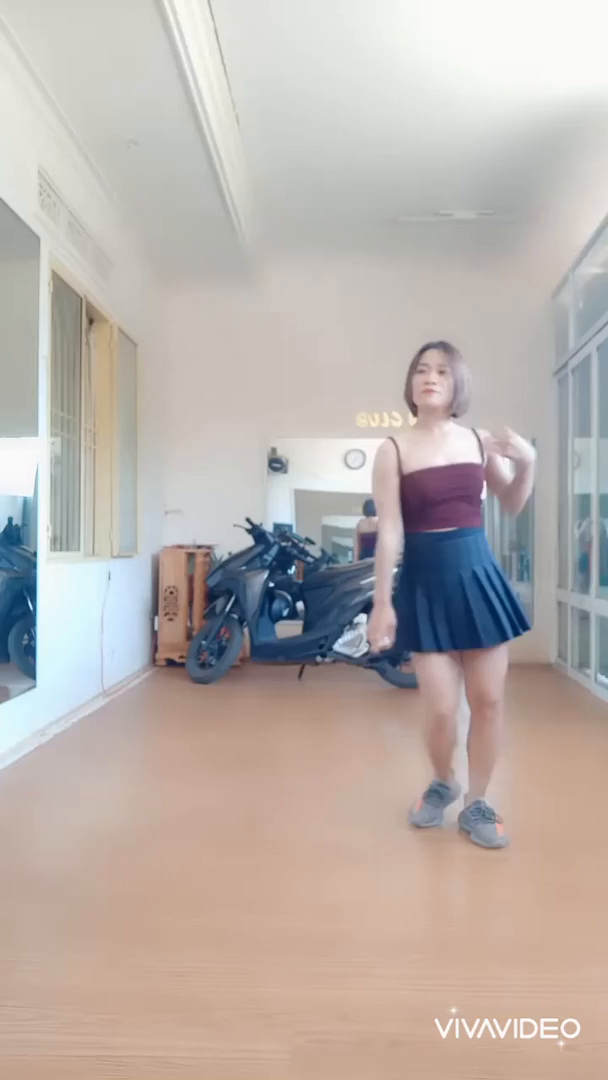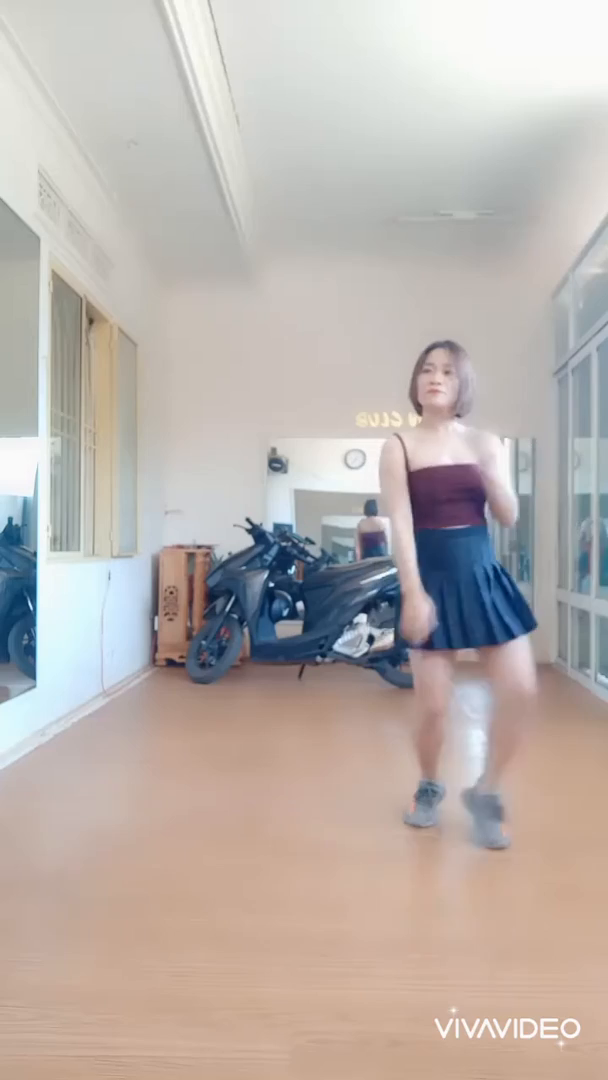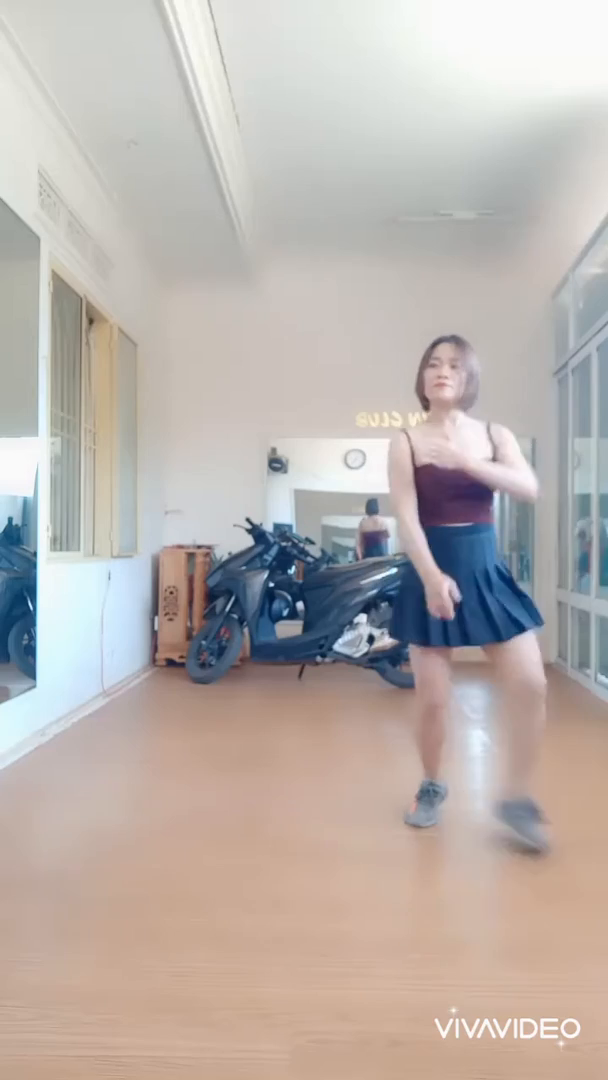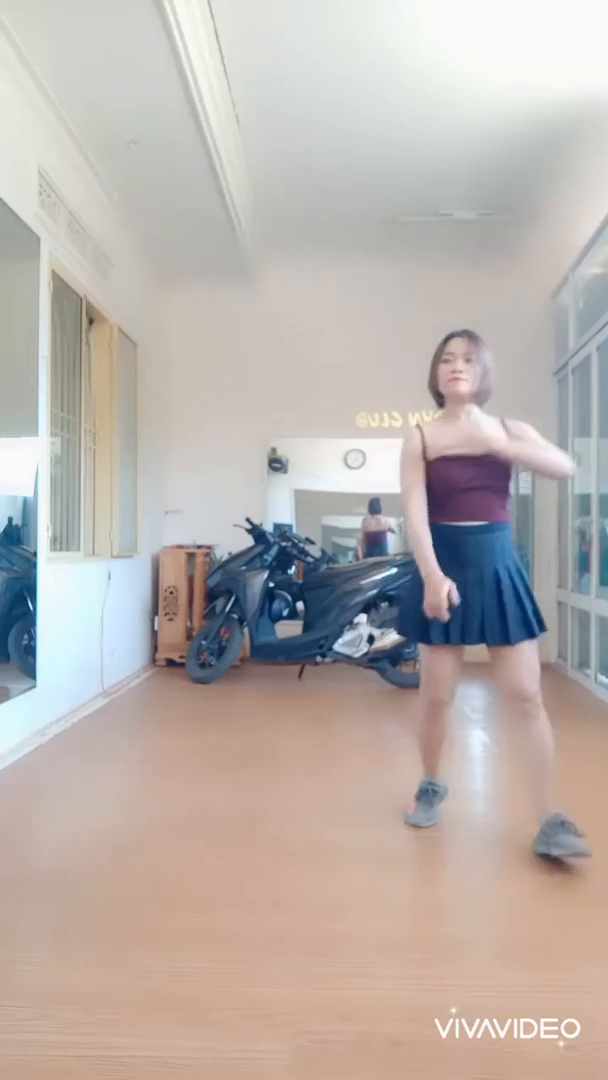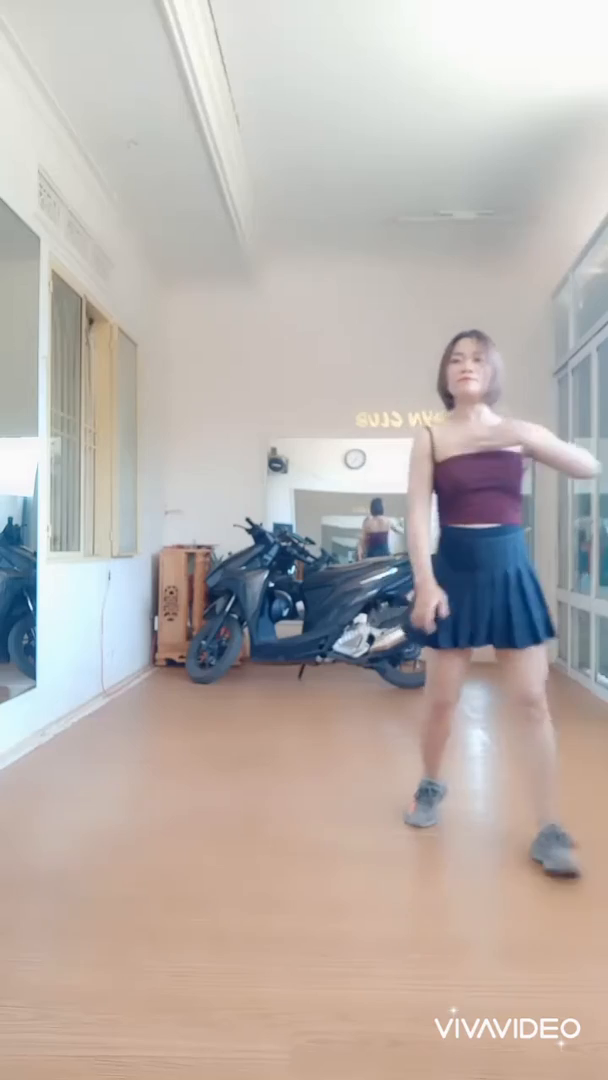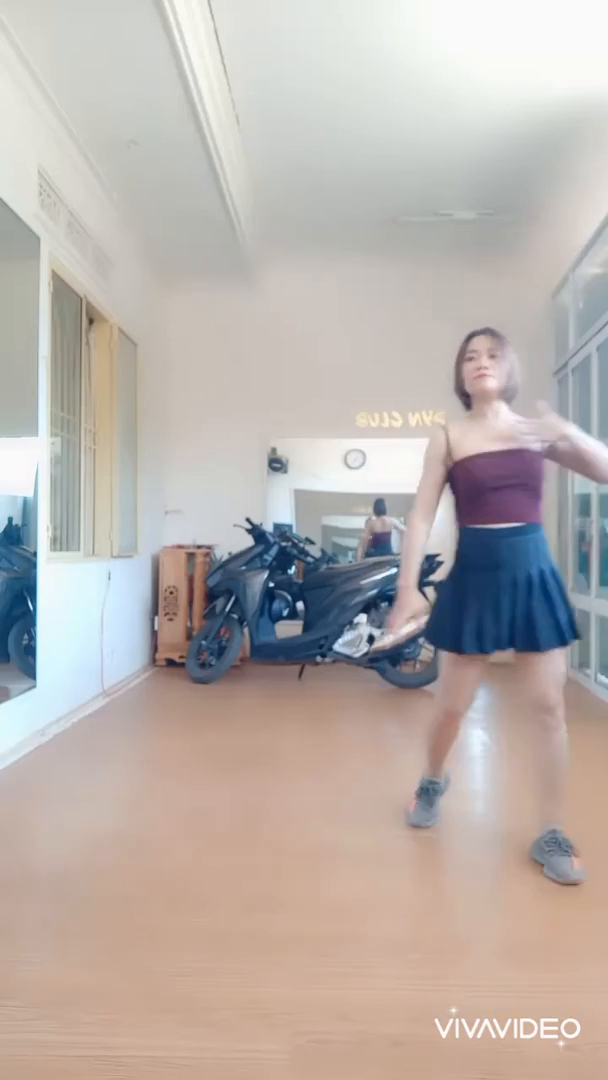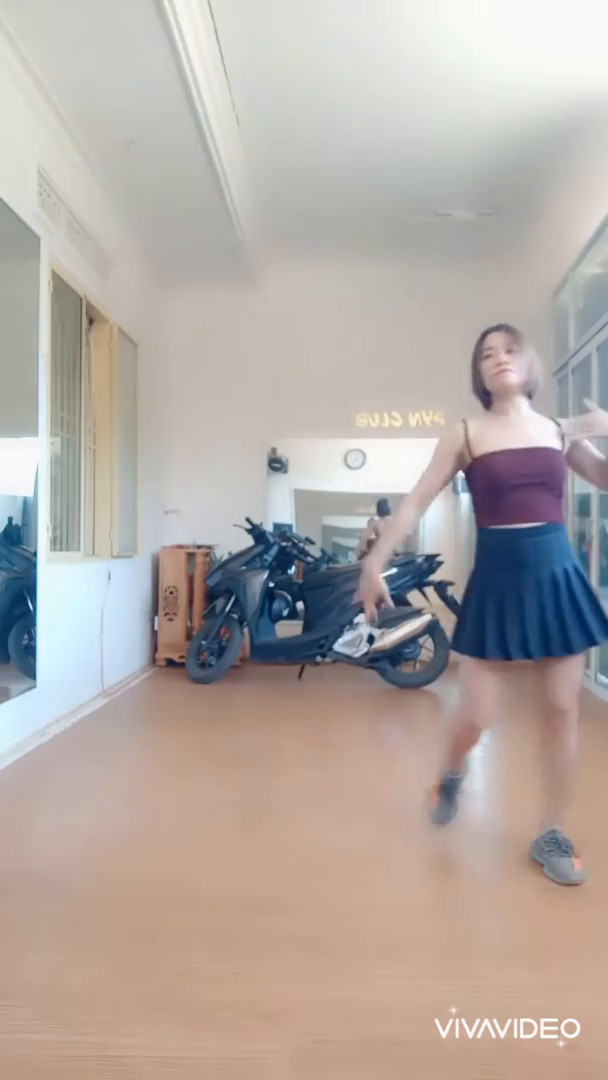
dt=0.1s
person 1, frame 1
left shoulder: (480, 442)
right shoulder: (392, 451)
left elbow: (514, 507)
right elbow: (388, 531)
left wrist: (526, 463)
right wrist: (382, 602)
left hip: (478, 577)
right hip: (423, 584)
left knee: (489, 700)
right knee: (442, 709)
left ankle: (477, 802)
right ankle: (440, 783)
person 1, frame 2
left shoulder: (486, 442)
right shoulder: (398, 448)
left elbow: (509, 516)
right elbow: (400, 527)
left wrist: (490, 472)
right wrist: (412, 594)
left hip: (482, 575)
right hip: (430, 580)
left knee: (520, 691)
right knee: (433, 706)
left ankle: (487, 793)
right ankle: (429, 786)
person 1, frame 3
left shoulder: (492, 436)
right shoulder: (407, 441)
left elbow: (530, 488)
right elbow: (407, 519)
left wrist: (473, 465)
right wrist: (432, 575)
left hip: (486, 571)
right hip: (430, 576)
left knee: (531, 685)
right knee: (434, 702)
left ankle: (517, 799)
right ankle: (432, 787)
person 1, frame 4
left shoulder: (511, 431)
right shoulder: (420, 437)
left elbow: (565, 467)
right elbow: (415, 514)
left wrist: (499, 446)
right wrist: (431, 576)
left hip: (499, 570)
right hip: (443, 572)
left knee: (528, 698)
right knee: (436, 698)
left ankle: (551, 823)
right ankle: (431, 785)
person 1, frame 5
left shoulder: (520, 430)
right shoulder: (430, 439)
left elbow: (587, 467)
right elbow: (418, 514)
left wrist: (521, 439)
right wrist: (426, 582)
left hip: (510, 572)
right hip: (455, 575)
left knee: (533, 703)
right knee: (440, 699)
left ankle: (548, 830)
right ankle: (430, 785)
person 1, frame 6
left shoulder: (541, 431)
right shoulder: (448, 437)
right elbow: (421, 515)
right wrist: (407, 587)
left hip: (533, 573)
right hip: (474, 577)
left knee: (547, 707)
right knee: (452, 705)
left ankle: (550, 834)
right ankle: (432, 781)
person 1, frame 7
left shoulder: (562, 432)
right shoulder: (465, 435)
right elbow: (416, 502)
right wrist: (376, 562)
left hip: (558, 576)
right hip: (497, 580)
left knee: (561, 712)
right knee: (476, 715)
left ankle: (552, 835)
right ankle: (449, 776)
